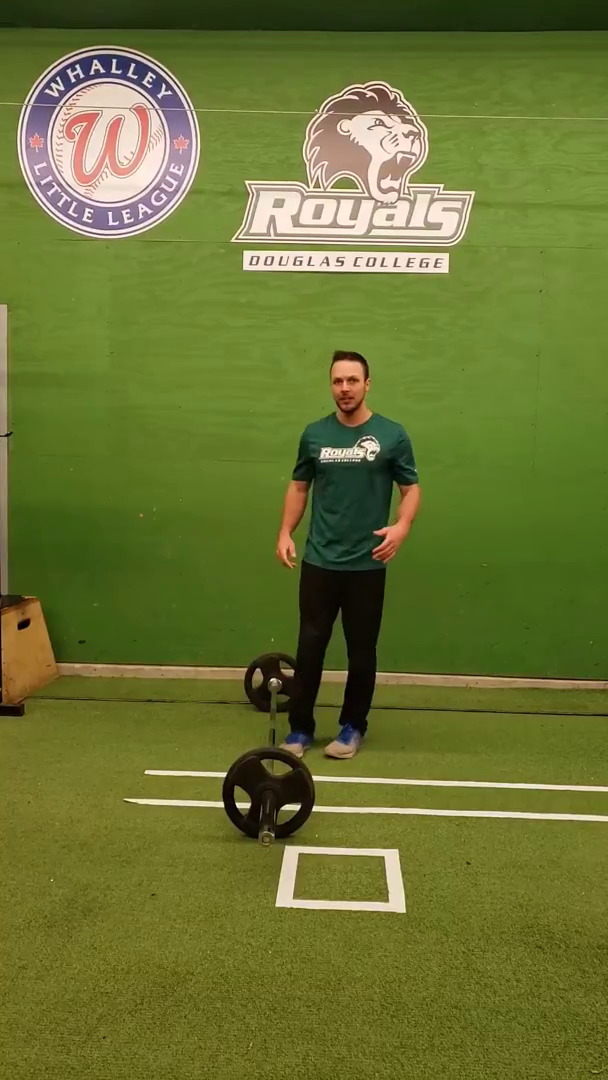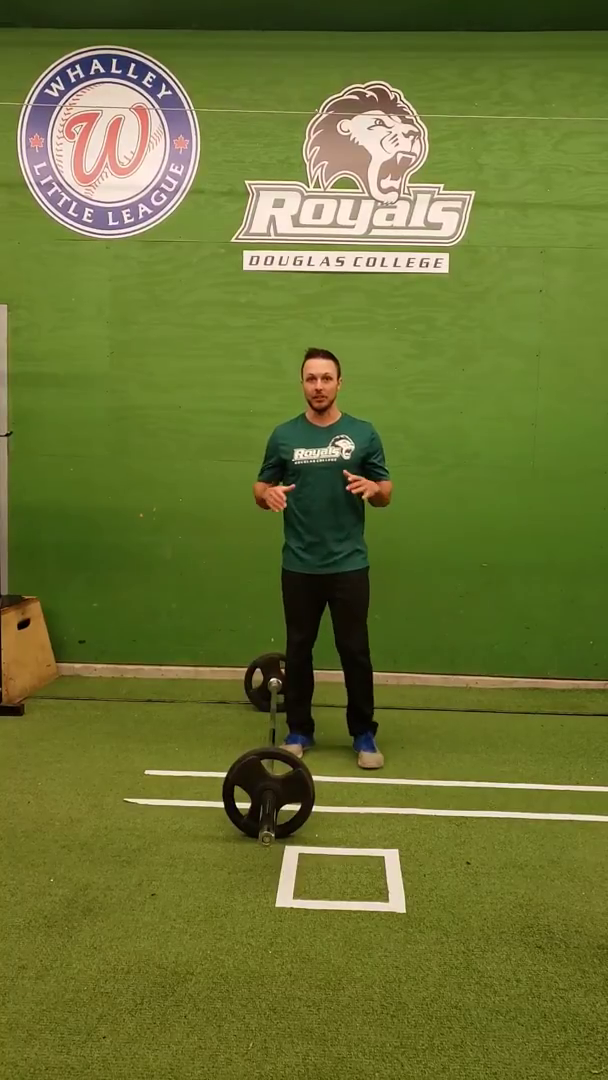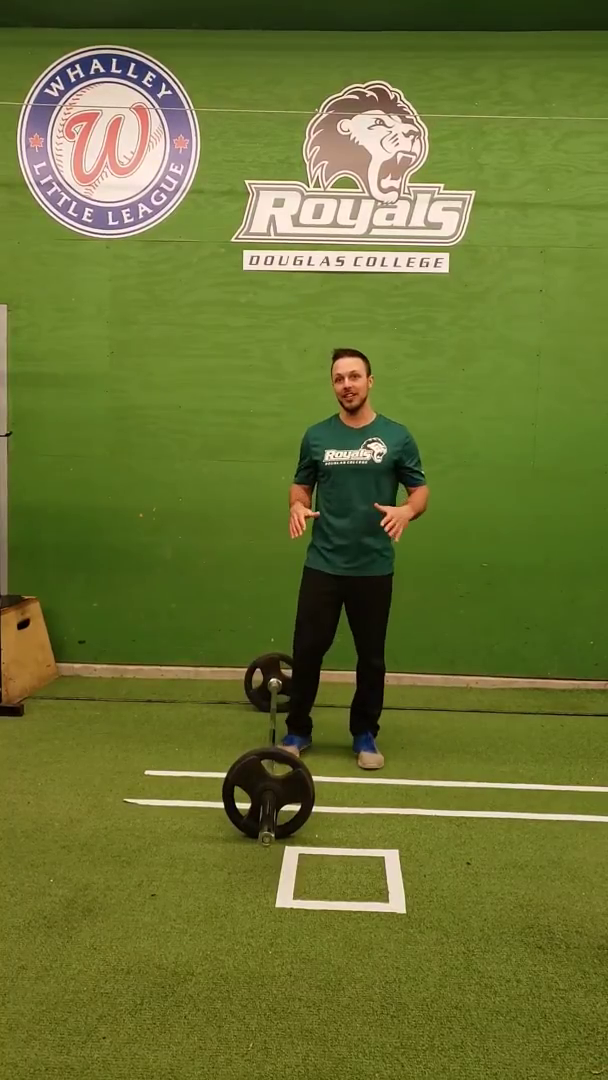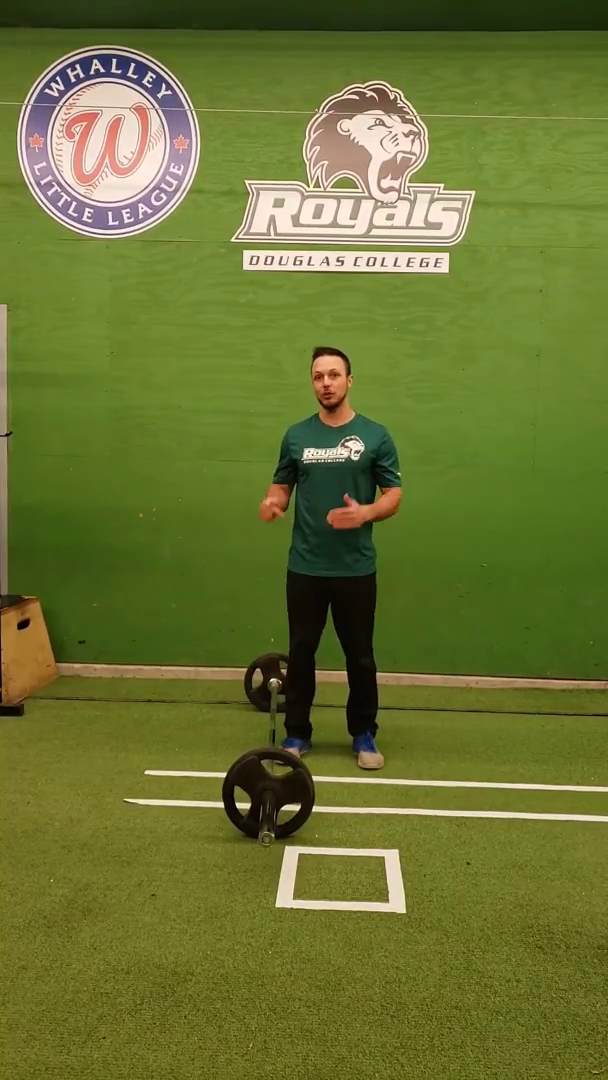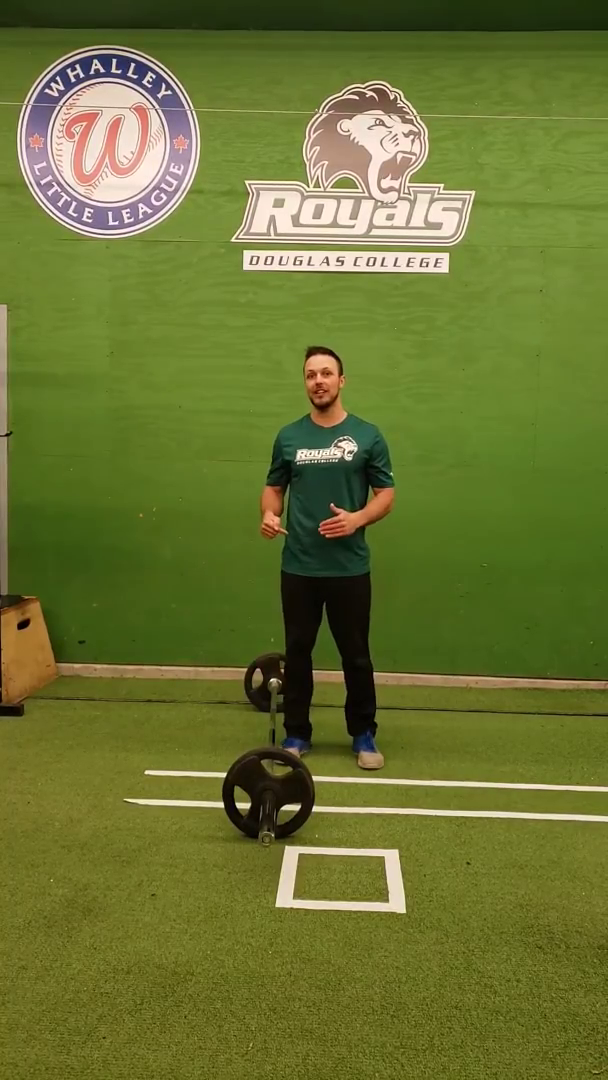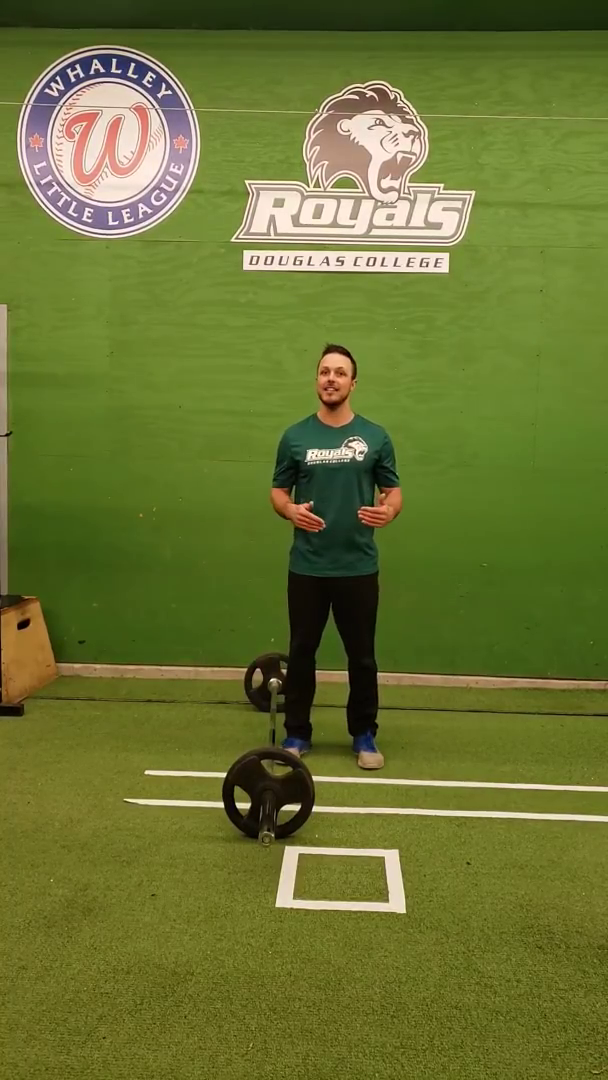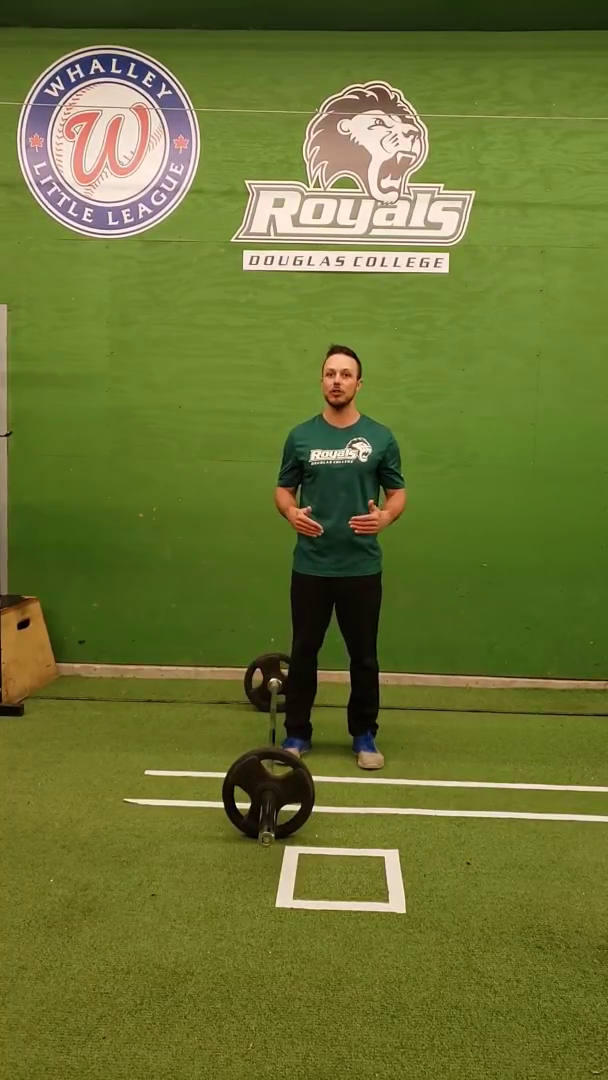
dt=0.7s
person 1, frame 1
left shoulder: (392, 435)
right shoulder: (315, 433)
left elbow: (410, 489)
right elbow: (298, 487)
left wrist: (401, 526)
right wrist: (285, 532)
left hip: (366, 564)
right hip: (318, 560)
left knee: (361, 649)
right knee: (310, 645)
left ankle: (353, 726)
right ankle: (301, 728)
person 1, frame 2
left shoulder: (363, 433)
right shoulder: (283, 435)
left elbow: (385, 491)
right elbow: (262, 486)
left wrist: (371, 487)
right wrist: (270, 494)
left hip: (349, 564)
right hip: (299, 564)
left knee: (355, 650)
right knee: (298, 650)
left ankle: (364, 733)
right ankle: (299, 729)
person 1, frame 3
left shoulder: (397, 437)
right shoulder: (316, 436)
left elbow: (420, 491)
right elbow: (300, 486)
left wrist: (406, 511)
right wrist: (297, 508)
left hip: (373, 568)
right hip: (322, 565)
left knee: (371, 656)
right knee: (307, 649)
left ankle: (365, 735)
right ankle: (297, 731)
person 1, frame 4
left shoulder: (376, 436)
right shoulder: (297, 435)
left elbow: (393, 497)
right elbow: (282, 486)
left wrist: (365, 512)
right wrist: (272, 504)
left hip: (356, 568)
right hip: (304, 567)
left knee: (359, 655)
right knee: (301, 652)
left ankle: (364, 734)
right ankle: (297, 733)
person 1, frame 5
left shoulder: (367, 436)
right shoulder: (288, 436)
left elbow: (385, 494)
right elbow: (274, 487)
left wrist: (358, 518)
right wrist: (269, 514)
left hip: (350, 568)
right hip: (298, 567)
left knee: (356, 655)
right knee: (297, 652)
left ankle: (363, 735)
right ankle: (296, 733)
person 1, frame 6
left shoulder: (375, 437)
right shoulder: (295, 437)
left elbow: (393, 491)
right elbow: (278, 491)
left wrist: (389, 511)
right wrist: (290, 510)
left hip: (358, 567)
right hip: (306, 567)
left knee: (361, 655)
right knee: (301, 652)
left ankle: (364, 734)
right ankle: (297, 733)
person 1, frame 7
left shoulder: (380, 438)
right shoulder: (301, 436)
left elbow: (397, 491)
right elbow: (284, 488)
left wrist: (385, 515)
right wrist: (291, 512)
left hip: (361, 568)
right hip: (310, 567)
left knee: (363, 655)
right knee: (304, 652)
left ankle: (364, 734)
right ankle: (297, 733)
